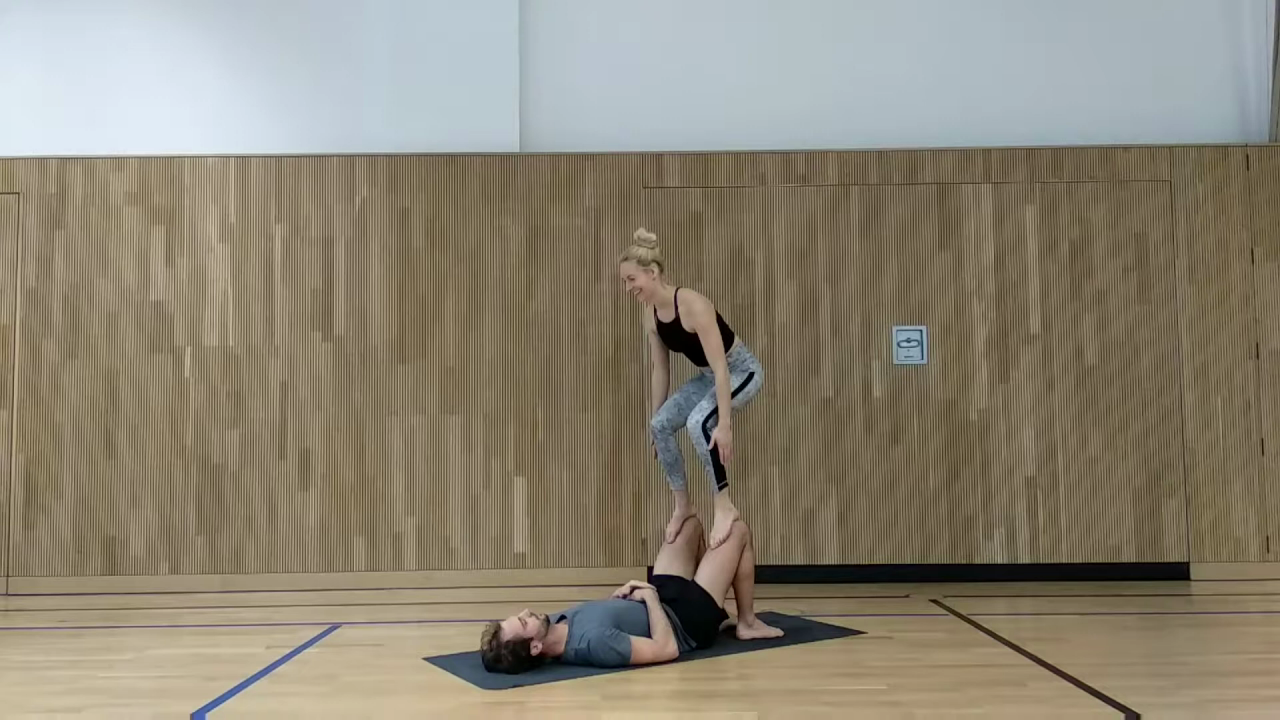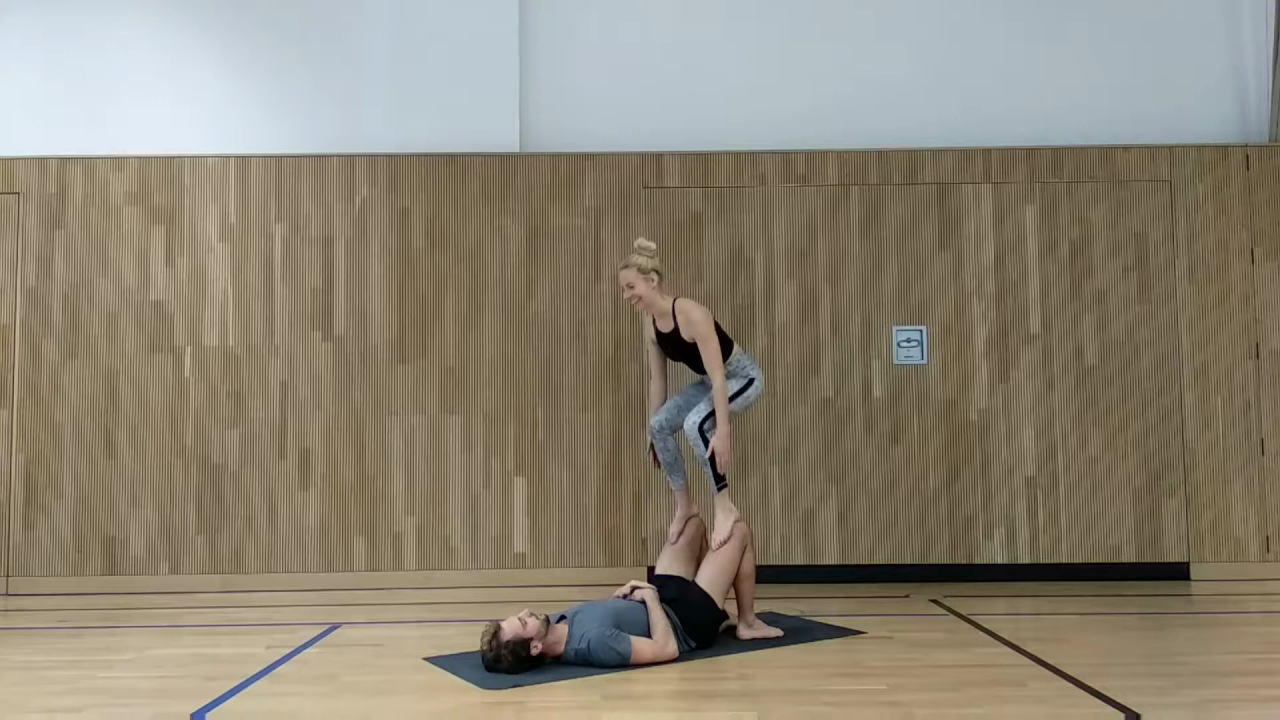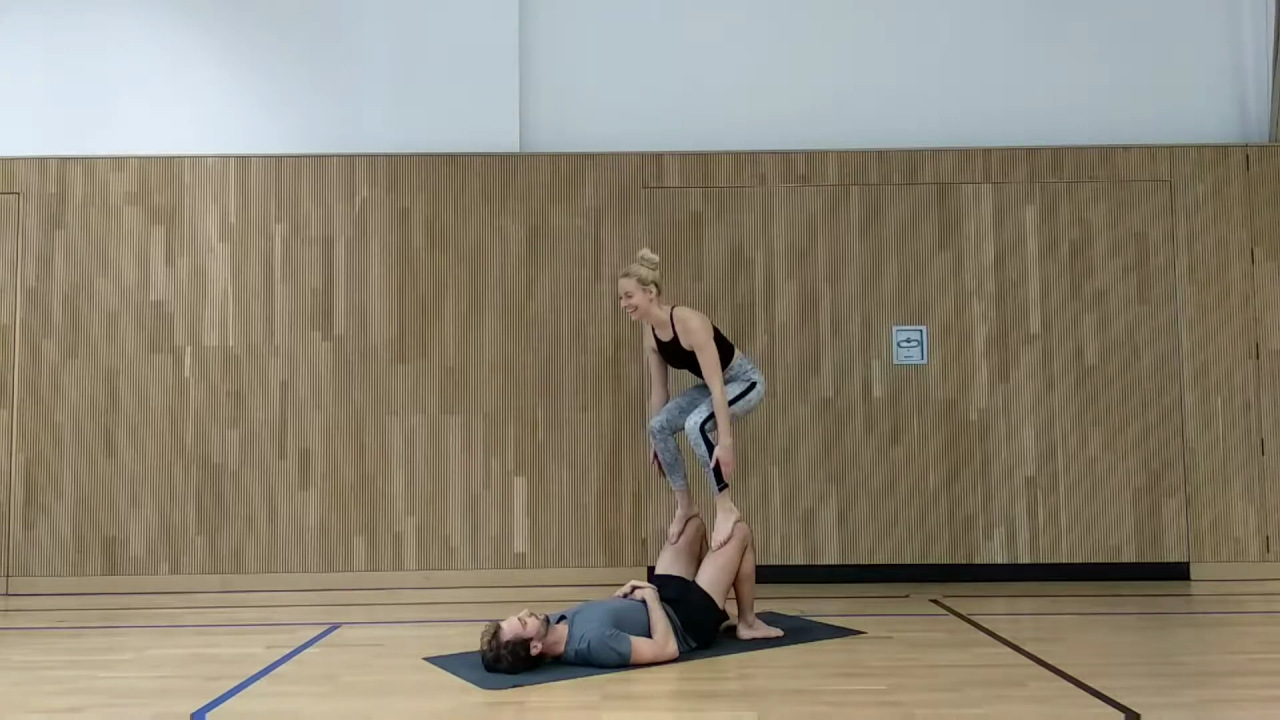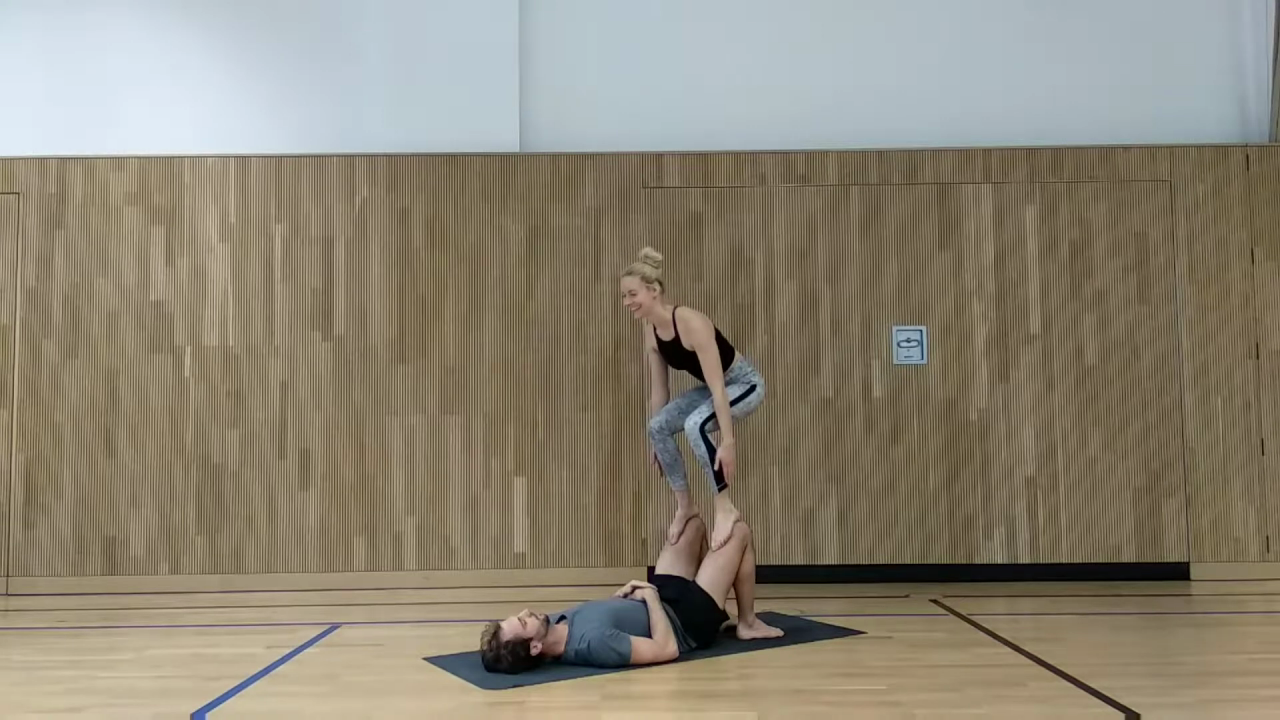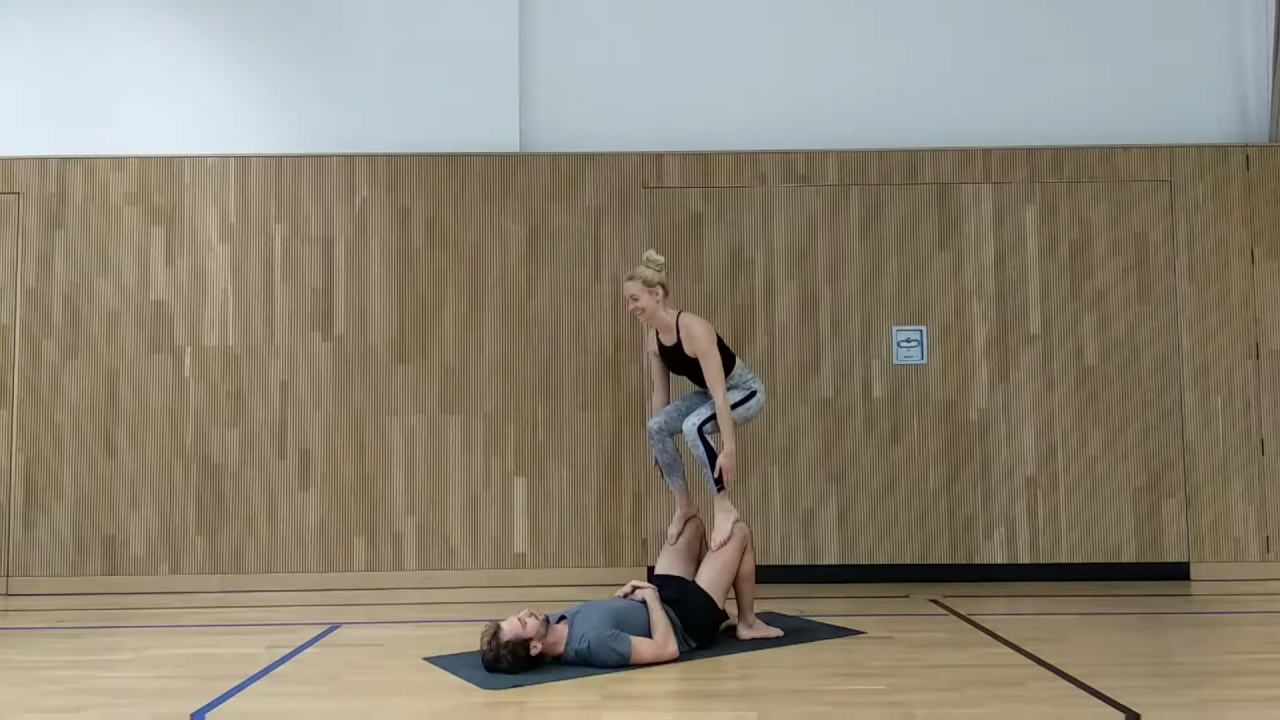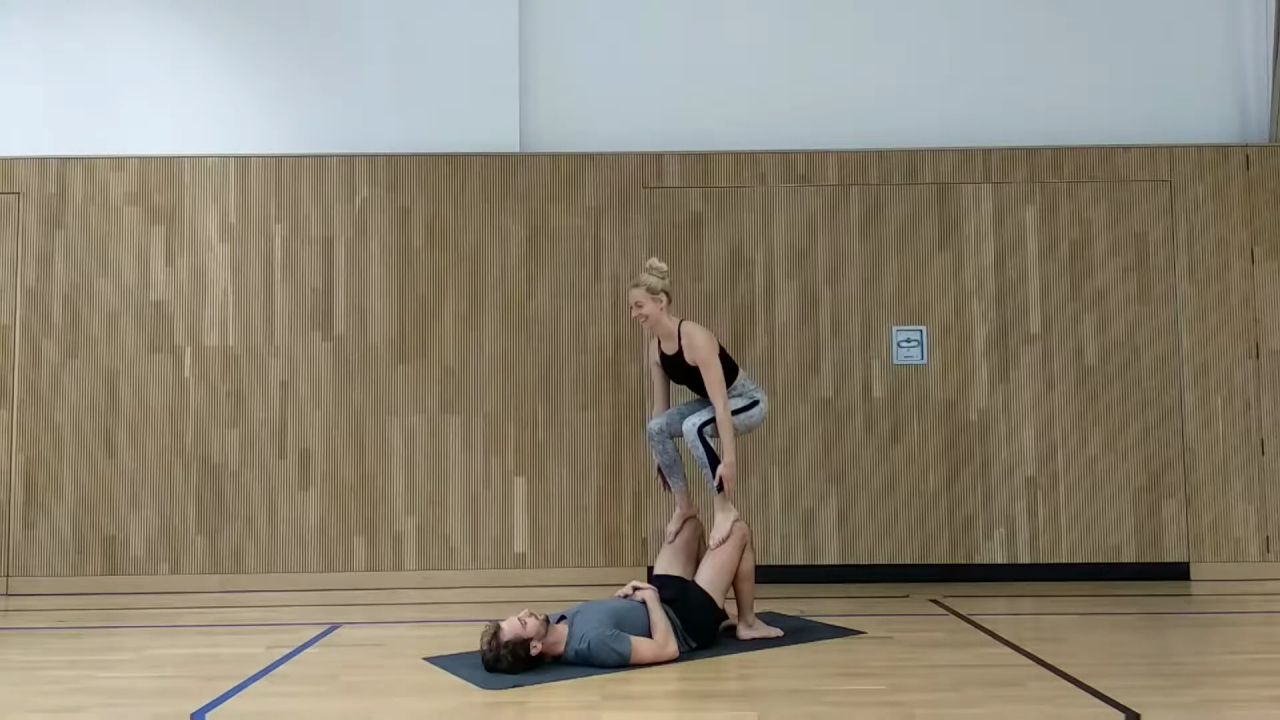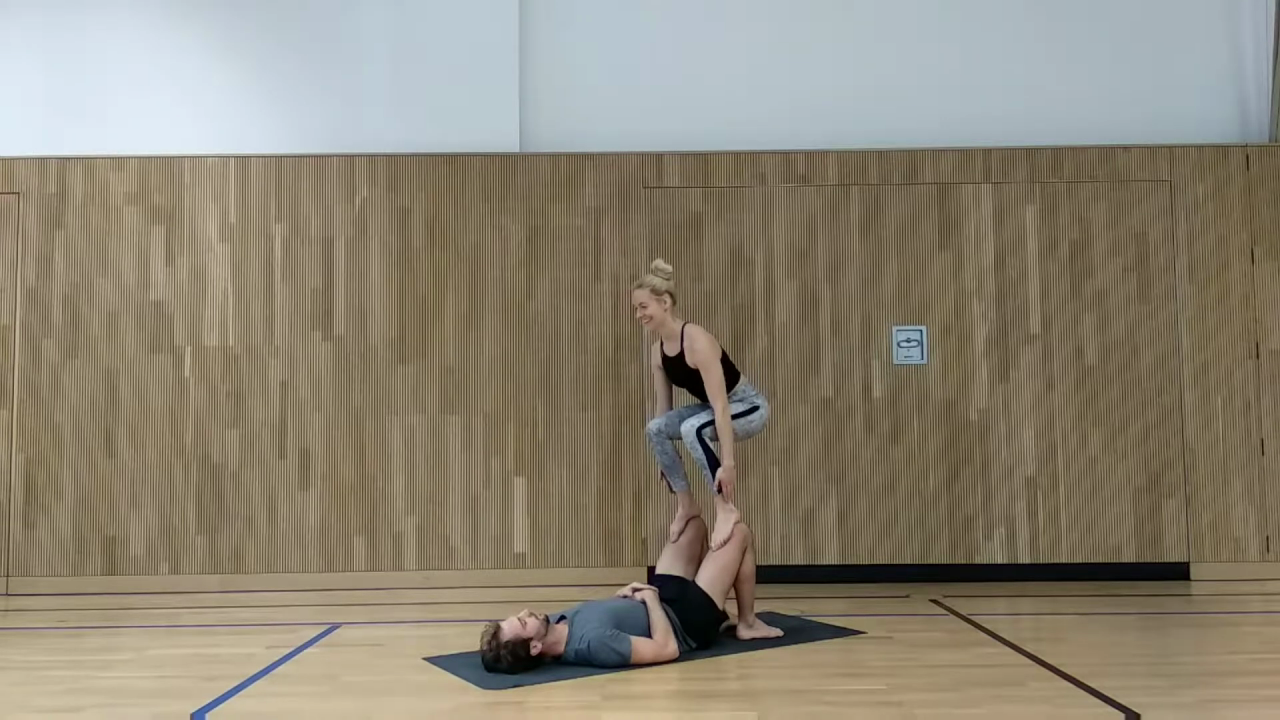
dt=0.3s
person 1, frame 1
left shoulder: (692, 305)
right shoulder: (651, 318)
left elbow: (721, 367)
right elbow: (659, 371)
left wrist: (724, 424)
right wrist: (655, 416)
left hip: (741, 370)
right hip: (707, 376)
left knee: (698, 423)
right knee: (660, 425)
left ankle: (724, 507)
right ankle: (681, 505)
person 1, frame 2
left shoulder: (691, 314)
right shoulder: (651, 326)
left elbow: (718, 376)
right elbow: (657, 380)
left wrist: (722, 433)
right wrist: (653, 435)
left hip: (741, 376)
right hip: (708, 382)
left knee: (694, 424)
right knee: (659, 426)
left ankle: (724, 508)
right ankle: (683, 505)
person 1, frame 3
left shoulder: (689, 323)
right shoulder: (650, 336)
left elbow: (717, 386)
right elbow: (658, 389)
left wrist: (725, 442)
right wrist: (656, 443)
left hip: (744, 380)
right hip: (713, 385)
left knee: (695, 424)
right knee: (659, 426)
left ankle: (725, 508)
right ankle: (684, 506)
person 1, frame 4
left shoulder: (691, 323)
right shoulder: (651, 335)
left elbow: (718, 386)
right elbow: (658, 389)
left wrist: (728, 442)
right wrist: (656, 443)
left hip: (744, 383)
right hip: (710, 387)
left knee: (695, 425)
right knee: (658, 426)
left ankle: (725, 508)
right ankle: (684, 505)
person 1, frame 5
left shoulder: (693, 329)
right shoulder: (653, 339)
left elbow: (719, 393)
right elbow: (659, 393)
left wrist: (729, 448)
right wrist: (659, 448)
left hip: (745, 390)
right hip: (712, 394)
left knee: (693, 426)
right knee: (656, 427)
left ankle: (724, 509)
right ankle: (684, 506)
person 1, frame 6
left shoulder: (695, 338)
right shoulder: (655, 348)
left elbow: (721, 404)
right elbow: (660, 404)
left wrist: (729, 460)
right wrist: (662, 457)
left hip: (748, 400)
right hip: (714, 402)
left knee: (693, 427)
right knee: (655, 428)
left ankle: (724, 508)
right ankle: (683, 506)
person 1, frame 7
left shoulder: (697, 341)
right shoulder: (658, 351)
left elbow: (721, 406)
right elbow: (662, 407)
left wrist: (728, 463)
right wrist: (666, 464)
left hip: (748, 407)
right hip: (713, 409)
left knee: (691, 428)
right knee: (655, 429)
left ankle: (726, 509)
right ankle: (686, 505)
person 2, frame 1
left shoulder: (556, 624)
right shoulder: (591, 642)
right elbow: (667, 648)
left wrist: (617, 595)
right wrist: (649, 597)
left hip: (664, 603)
right hip: (687, 622)
left knee: (691, 523)
right knee: (738, 530)
left ankle: (717, 613)
right ankle: (747, 624)
person 2, frame 2
left shoulder: (555, 625)
right shoulder: (591, 642)
right elbow: (667, 649)
left wrist: (618, 595)
right wrist: (650, 598)
left hip: (665, 603)
right hip: (688, 624)
left knee: (694, 524)
right knee: (739, 531)
left ankle: (718, 613)
right ankle: (747, 623)
person 2, frame 3
left shoulder: (555, 625)
right shoulder: (592, 642)
right elbow: (668, 648)
left wrist: (619, 595)
right wrist: (651, 598)
left hip: (665, 604)
right hip: (689, 623)
left knee: (695, 524)
right knee: (740, 532)
left ankle: (718, 613)
right ankle: (748, 624)
person 2, frame 4
left shoulder: (555, 624)
right shoulder: (592, 642)
right elbow: (667, 649)
left wrist: (620, 595)
right wrist: (650, 598)
left hip: (664, 603)
right hip: (688, 622)
left knee: (695, 524)
right knee: (739, 532)
left ankle: (717, 612)
right ankle: (747, 623)
person 2, frame 5
left shoulder: (554, 626)
right shoulder: (591, 643)
right elbow: (668, 649)
left wrist: (619, 595)
right wrist: (651, 598)
left hip: (664, 605)
right hip: (689, 624)
left knee: (693, 524)
right knee: (738, 532)
left ankle: (717, 613)
right ankle: (748, 624)
person 2, frame 6
left shoulder: (554, 625)
right shoulder: (591, 643)
right elbow: (668, 649)
left wrist: (620, 595)
right wrist: (651, 599)
left hip: (664, 604)
right hip: (688, 622)
left knee: (692, 525)
right knee: (738, 531)
left ankle: (718, 612)
right ankle: (747, 624)
person 2, frame 7
left shoulder: (555, 625)
right shoulder: (591, 643)
right elbow: (668, 649)
left wrist: (620, 596)
right wrist: (650, 600)
left hip: (665, 605)
right hip: (688, 623)
left knee: (695, 524)
right knee: (739, 532)
left ankle: (718, 613)
right ankle: (748, 625)
